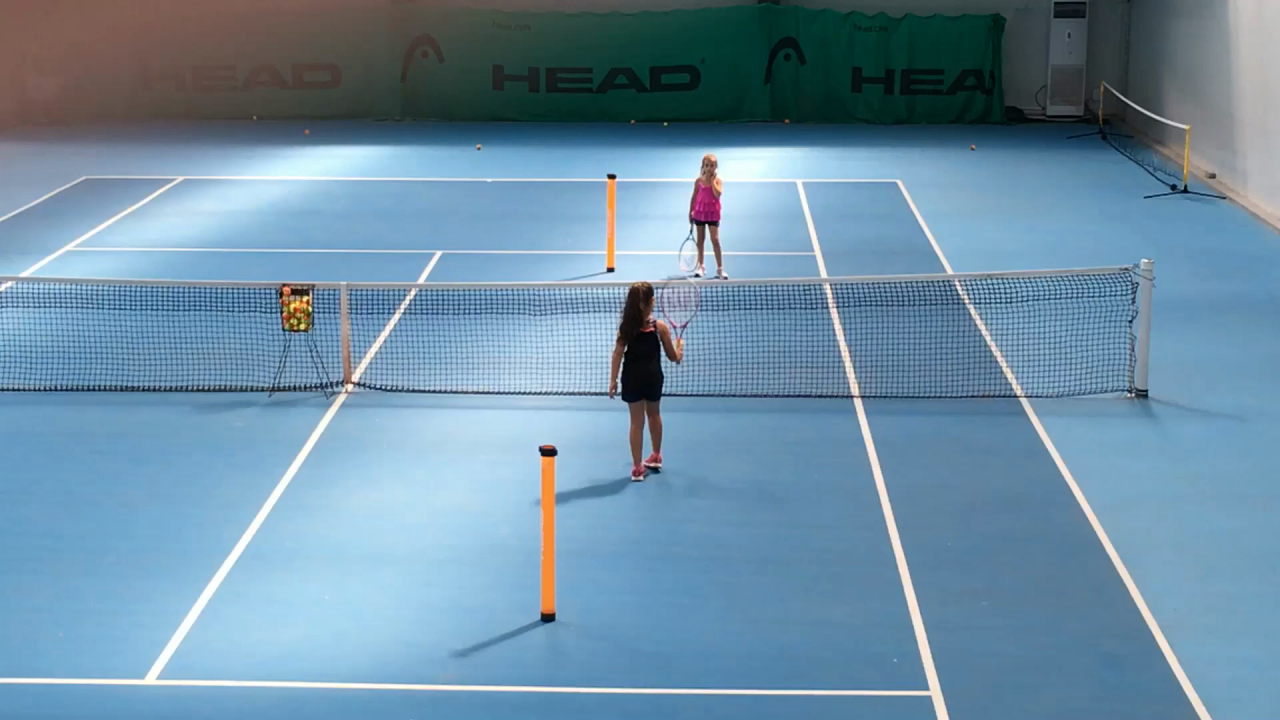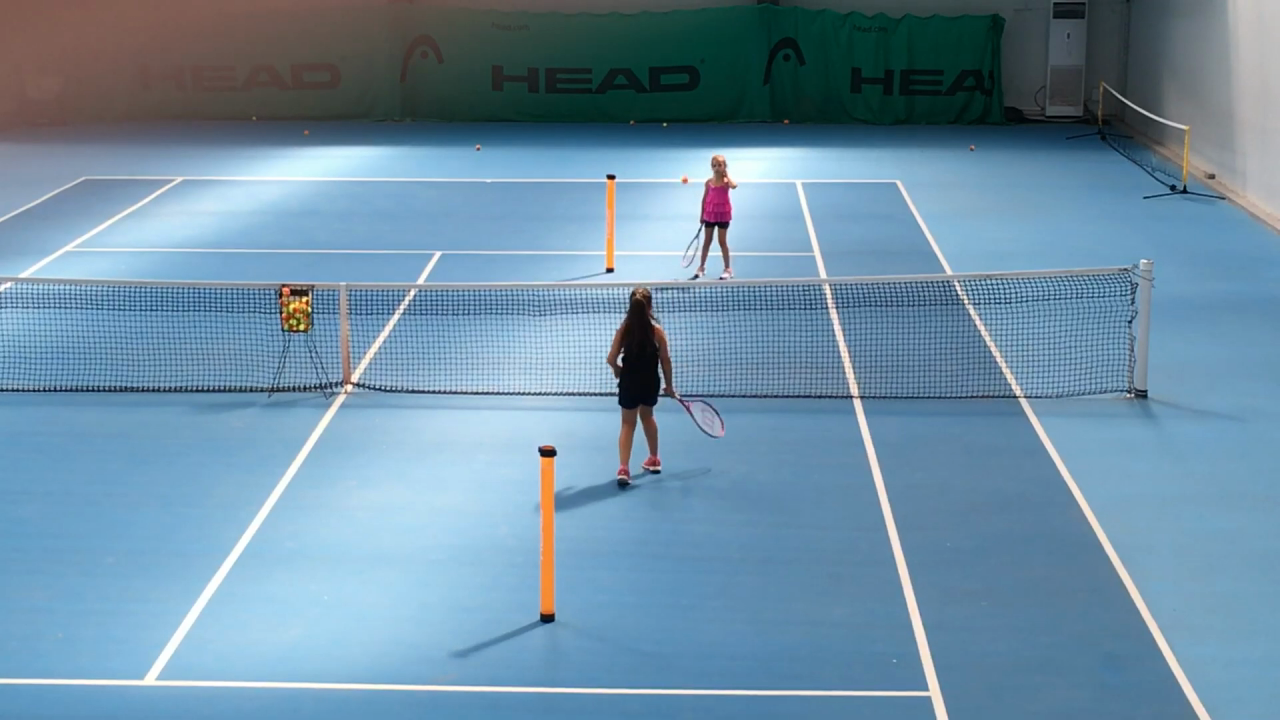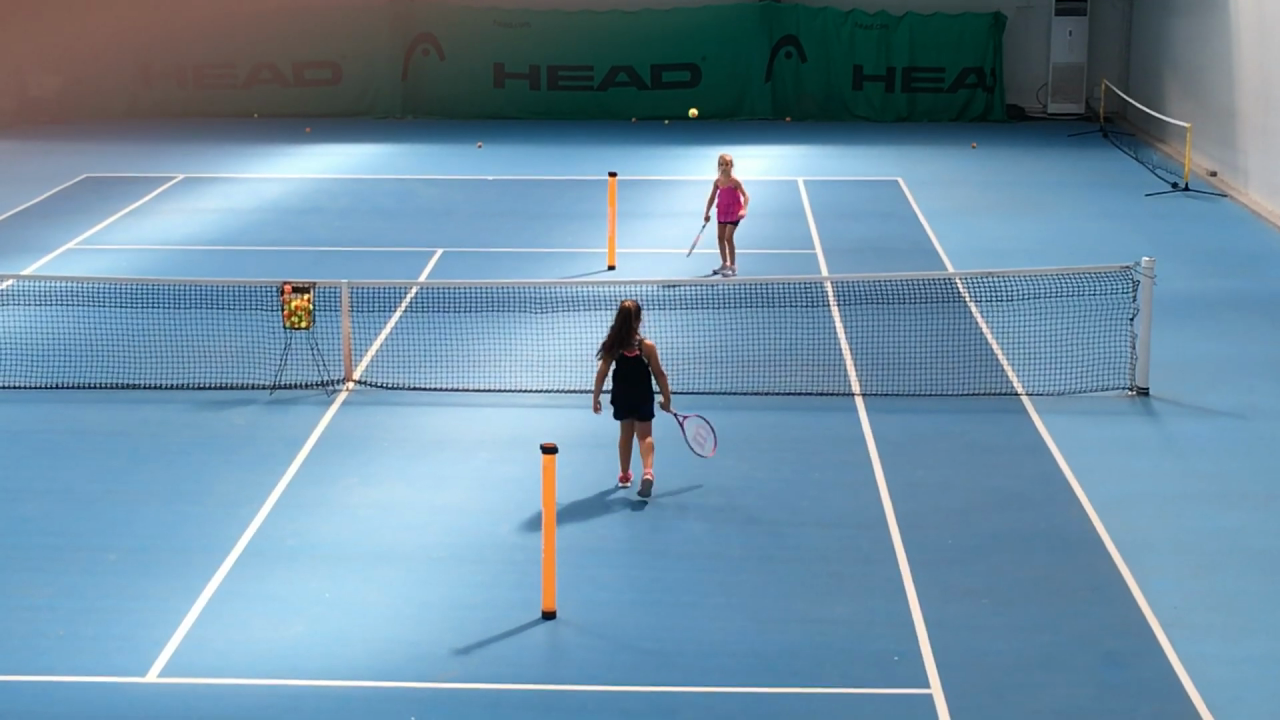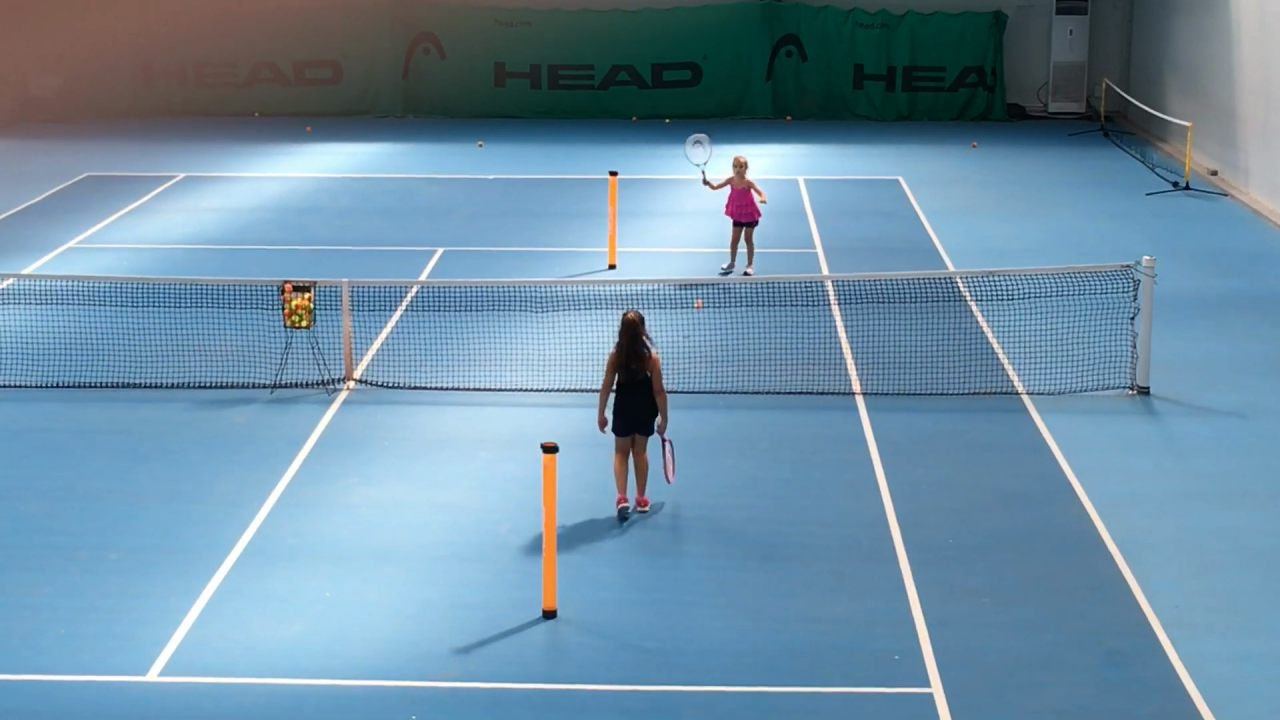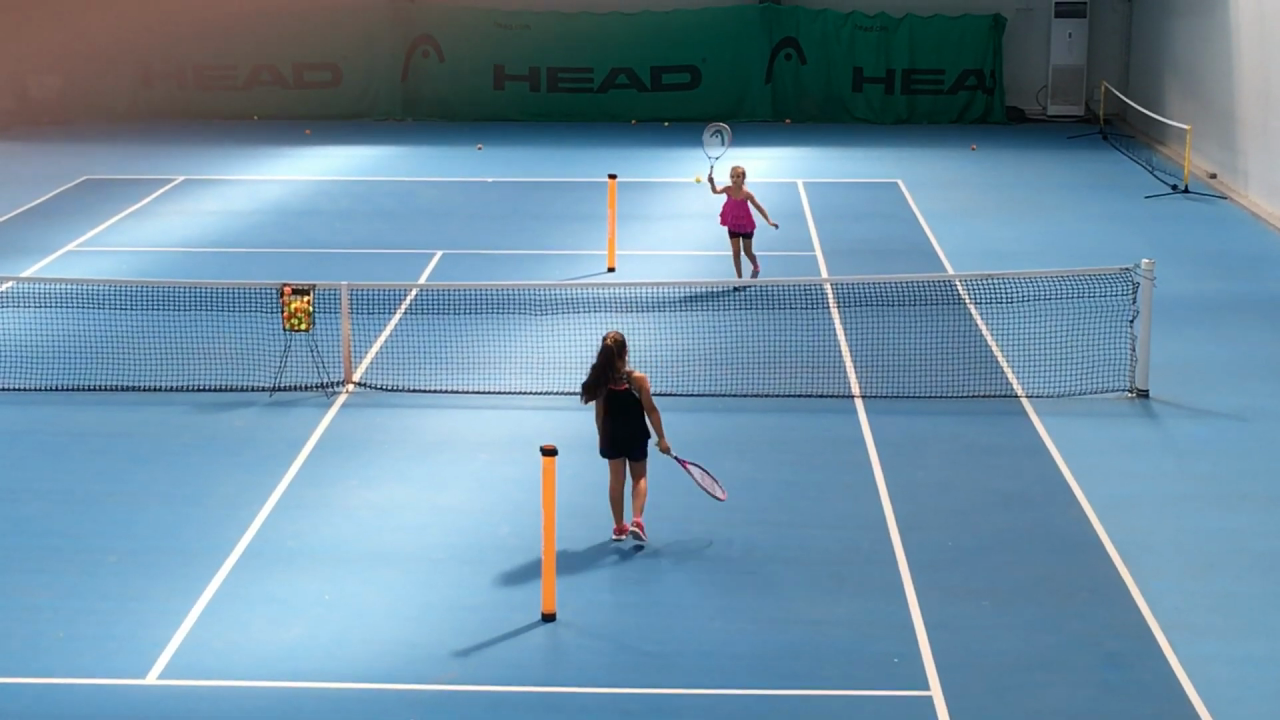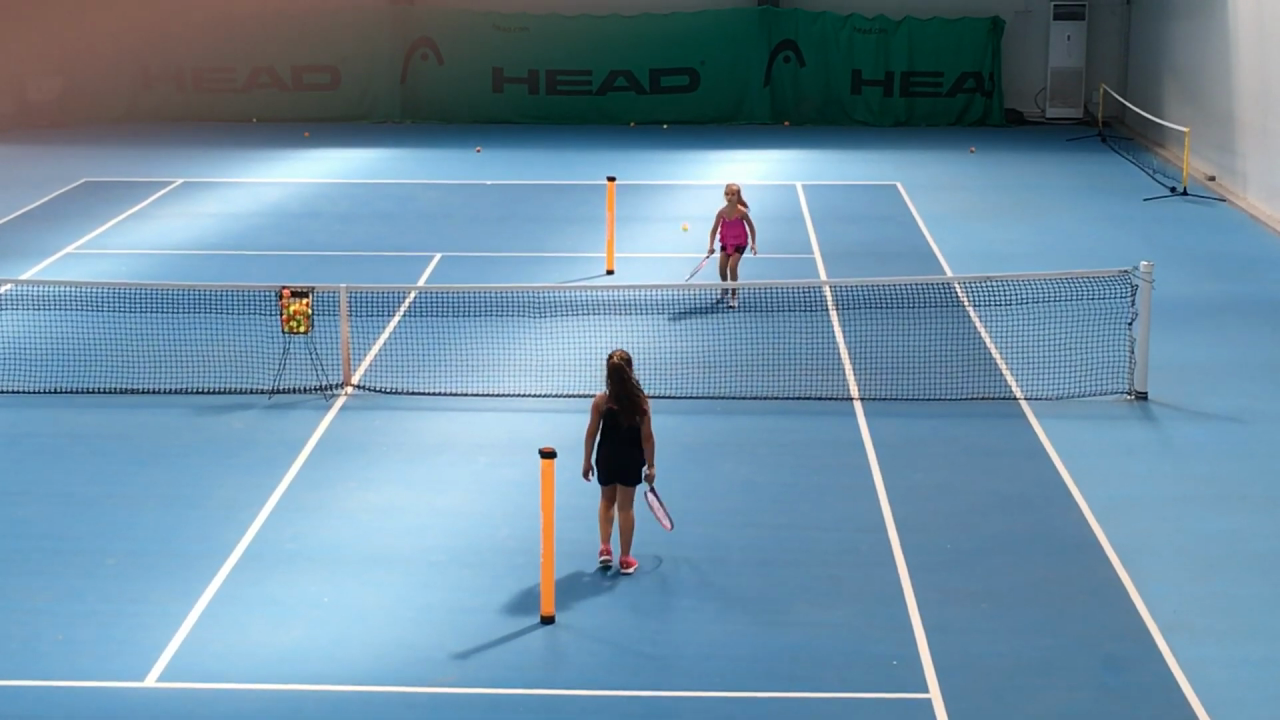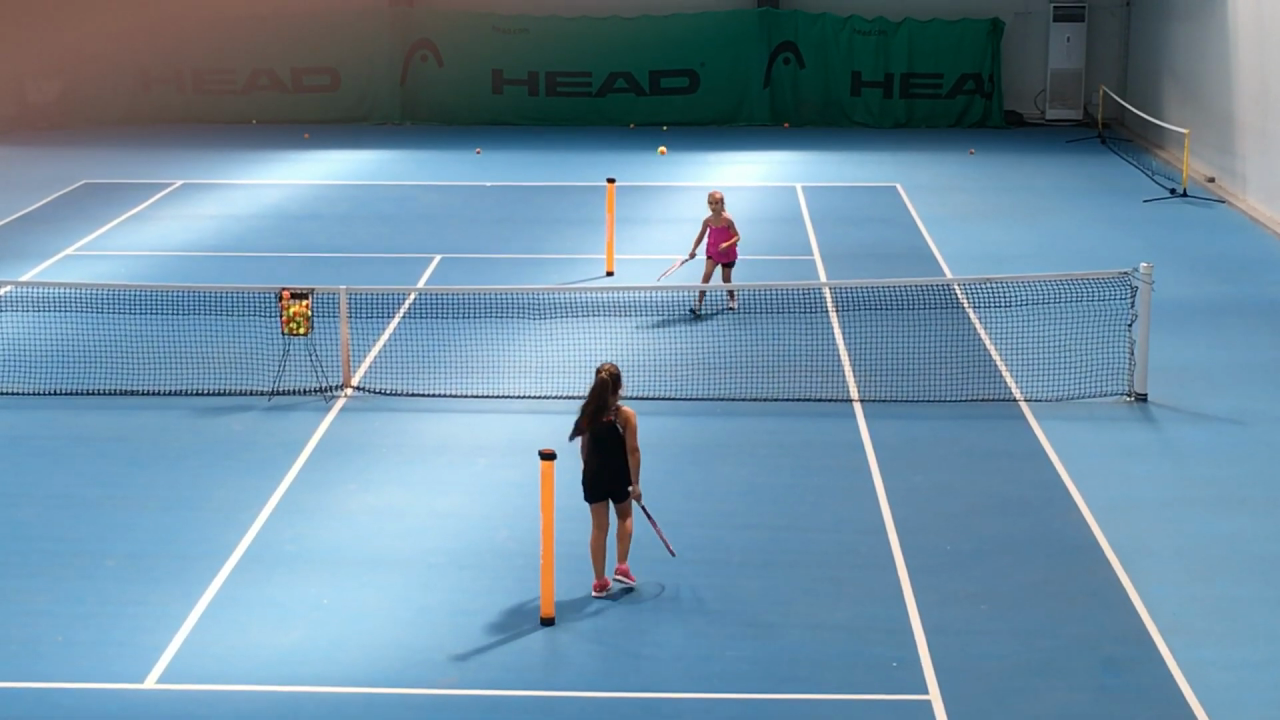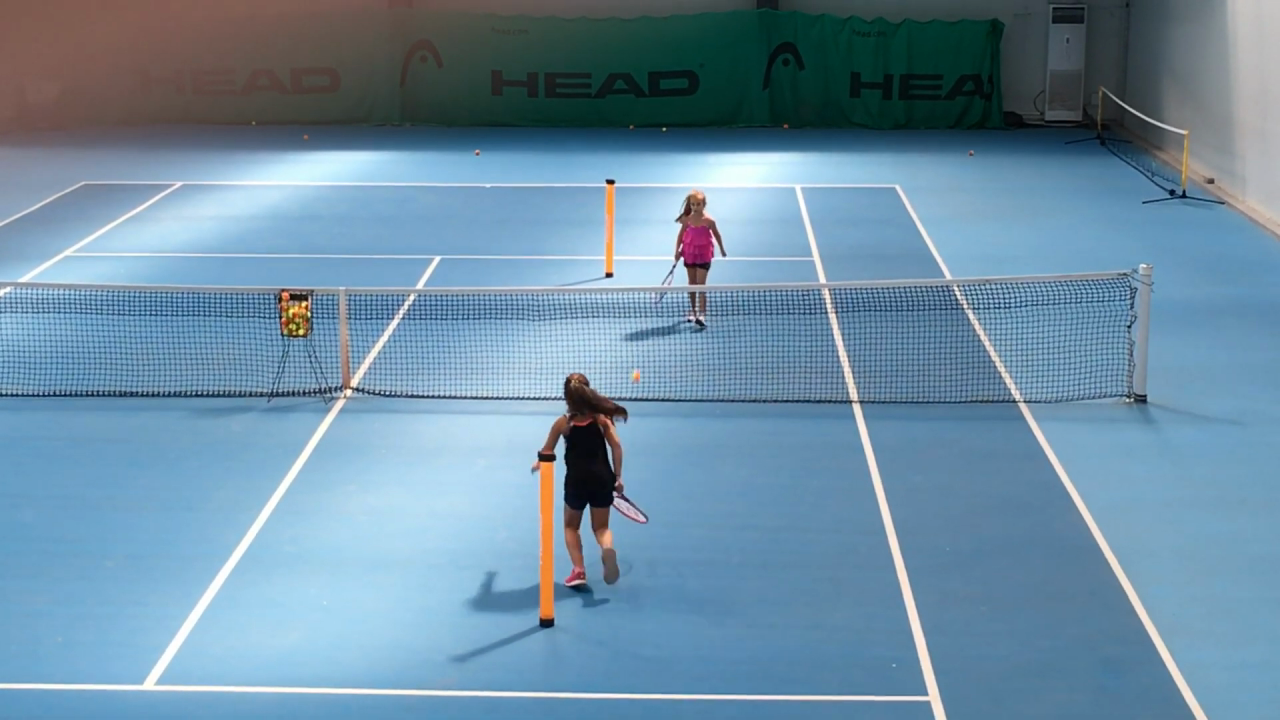
dt=0.5s
person 1, frame 1
left shoulder: (626, 325)
right shoulder: (659, 326)
left elbow: (617, 354)
right elbow: (672, 356)
left wrist: (613, 380)
right wrist: (679, 347)
left hip: (632, 377)
right hip: (653, 376)
left knee: (636, 422)
right knee: (654, 415)
left ankle: (637, 468)
right ankle: (656, 456)
person 1, frame 2
left shoulder: (623, 330)
right shoulder: (657, 330)
left elbow: (611, 358)
right elbow: (665, 361)
left wrist: (617, 368)
right wrist: (669, 384)
left hip: (630, 382)
right hip: (650, 382)
left knee: (628, 424)
right knee: (648, 417)
left ankle: (623, 469)
right ankle: (654, 459)
person 1, frame 3
left shoulder: (613, 344)
right shoulder: (647, 346)
left elbow: (601, 373)
right elbow: (659, 374)
left wrist: (596, 397)
right wrist: (666, 397)
left hip: (621, 397)
right hip: (643, 398)
left knee: (626, 434)
right knee: (645, 436)
left ankle: (624, 475)
right ankle: (647, 473)
person 1, frame 4
left shoulder: (615, 356)
right shoulder: (651, 357)
left elbow: (606, 387)
right elbow: (659, 391)
left wrist: (601, 413)
right wrist: (663, 417)
left hip: (623, 411)
right hip: (645, 412)
left knee: (621, 453)
right knee: (640, 453)
left ankle: (622, 497)
right ankle: (641, 498)
person 1, frame 5
left shoulder: (601, 381)
right shoulder: (638, 379)
left elbow: (600, 413)
right elbow: (651, 410)
left wrist: (602, 437)
right wrist: (661, 438)
left hip: (611, 435)
right hip: (635, 436)
left knee: (616, 480)
right knee: (639, 478)
left ankle: (619, 527)
right ankle: (637, 520)
person 1, frame 6
left shoulder: (600, 400)
right shoulder: (640, 401)
left elbow: (591, 433)
right elbow: (647, 437)
left wrist: (587, 461)
right wrist: (650, 465)
left hip: (606, 458)
right hip: (630, 460)
left knee: (606, 501)
right knee: (625, 508)
left ankle: (605, 549)
right ankle: (625, 559)
person 1, frame 7
left shoulder: (589, 414)
right shoulder: (626, 415)
left elbow: (584, 448)
right elbow: (633, 451)
right wrist: (635, 482)
left hip: (593, 477)
right hip: (618, 476)
left knee: (599, 528)
right knee: (625, 518)
left ankle: (600, 583)
right ankle: (622, 568)
person 1, frame 8
left shoulder: (562, 422)
right shoulder: (601, 417)
left elbow: (547, 451)
right elbow: (615, 445)
left wrist: (538, 463)
right wrist: (618, 476)
left hip: (576, 479)
right hip: (602, 478)
left knee: (571, 526)
right knee: (601, 528)
left ankle: (578, 571)
right ankle: (607, 550)
